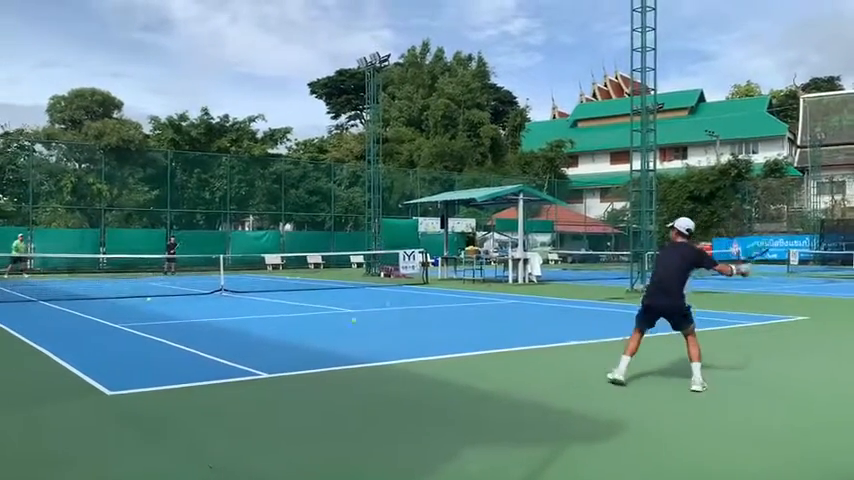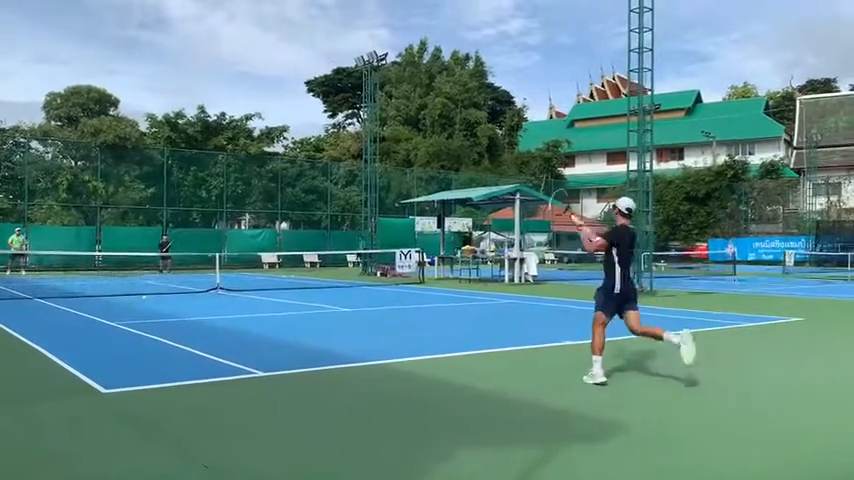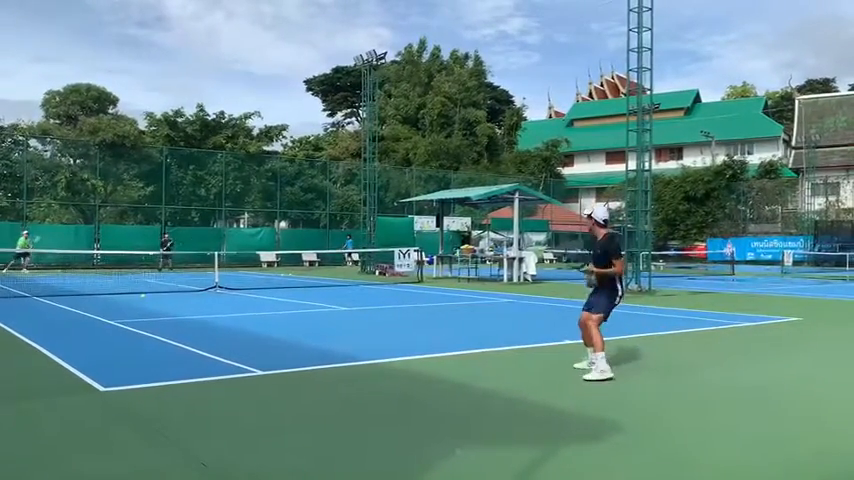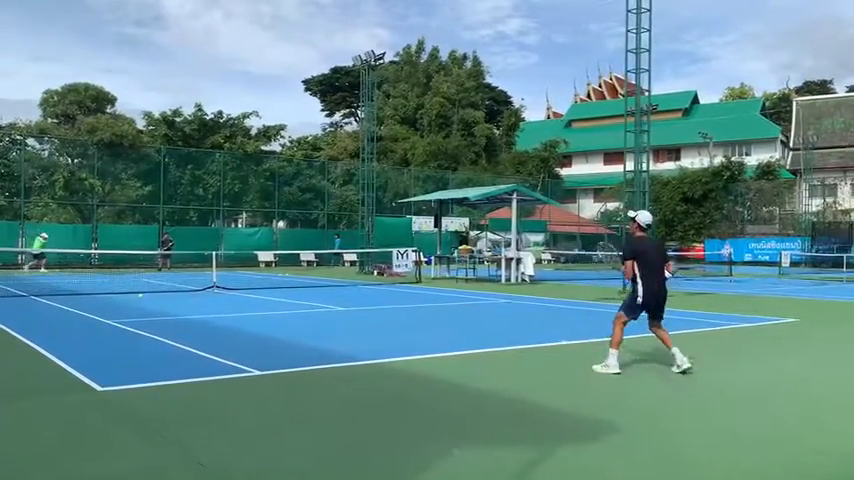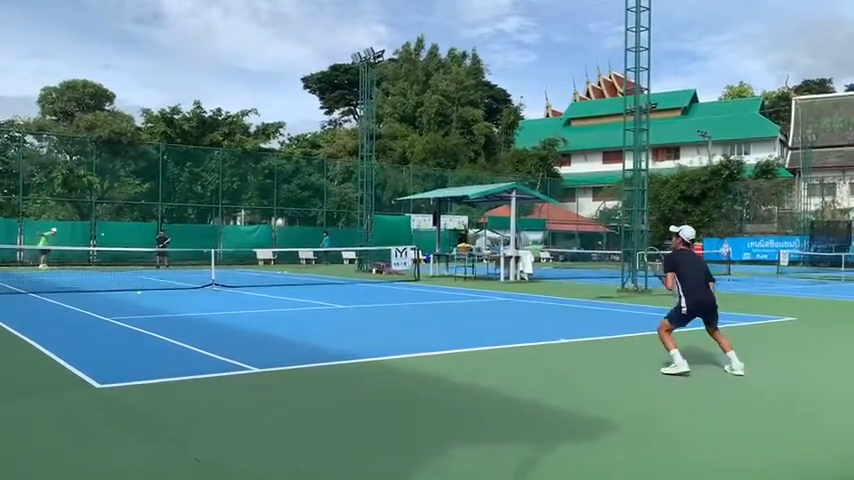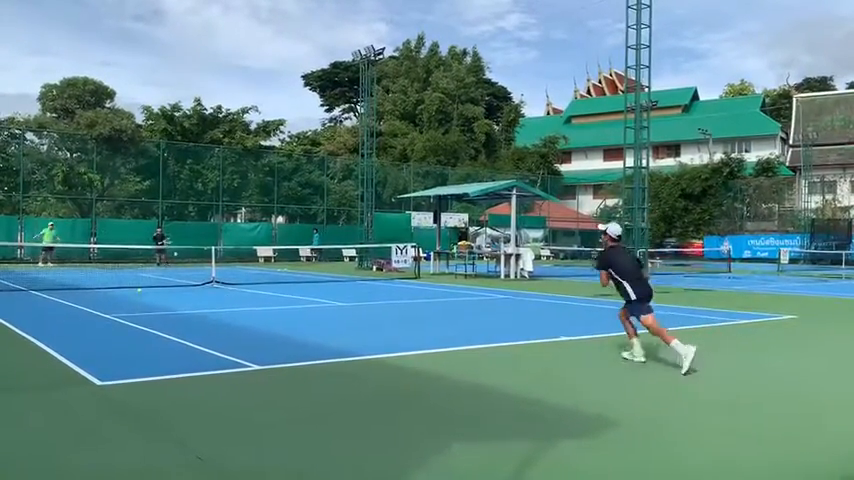
dt=0.5s
person 1, frame 1
left shoulder: (666, 248)
right shoulder: (695, 252)
right elbow: (725, 270)
right wrist: (741, 269)
left hip: (651, 300)
right hip: (675, 303)
left knee: (638, 333)
right knee: (690, 336)
left ankle: (620, 371)
right ankle: (697, 379)
person 1, frame 2
left shoulder: (617, 232)
right shoulder: (629, 233)
left elbow: (591, 248)
left wrist: (583, 231)
left hip: (614, 286)
right hip: (627, 287)
left knee: (598, 325)
right knee: (636, 327)
left ankle: (597, 372)
right ankle: (677, 339)
person 1, frame 3
left shoulder: (610, 242)
right shoulder: (598, 242)
left elbow: (620, 270)
left wrist: (596, 272)
right wrist: (594, 273)
left hip: (611, 292)
right hip: (601, 290)
left knee: (591, 322)
right knee: (583, 322)
left ankle: (603, 368)
right ankle: (592, 360)
person 1, frame 4
left shoulder: (632, 244)
right shoulder: (657, 245)
left elbow: (628, 274)
right elbow: (670, 270)
left wrist: (626, 270)
left hip: (642, 292)
right hip: (660, 293)
left knee: (619, 322)
right knee: (655, 326)
left ankle: (612, 363)
right ankle: (680, 359)
person 1, frame 5
left shoulder: (671, 258)
right shoulder: (699, 259)
left elbow: (670, 286)
left wrist: (666, 281)
left hip: (689, 303)
right hip: (709, 301)
left knee: (663, 330)
right knee: (714, 331)
left ankle: (679, 364)
right ankle: (736, 364)
person 1, frame 6
left shoulder: (604, 255)
right shoulder: (628, 253)
left elbow: (604, 282)
right elbow: (644, 276)
left wrist: (608, 274)
left hip: (634, 295)
right hip: (645, 290)
left knee: (652, 326)
right knee: (623, 315)
left ankle: (684, 351)
right ankle: (636, 352)
